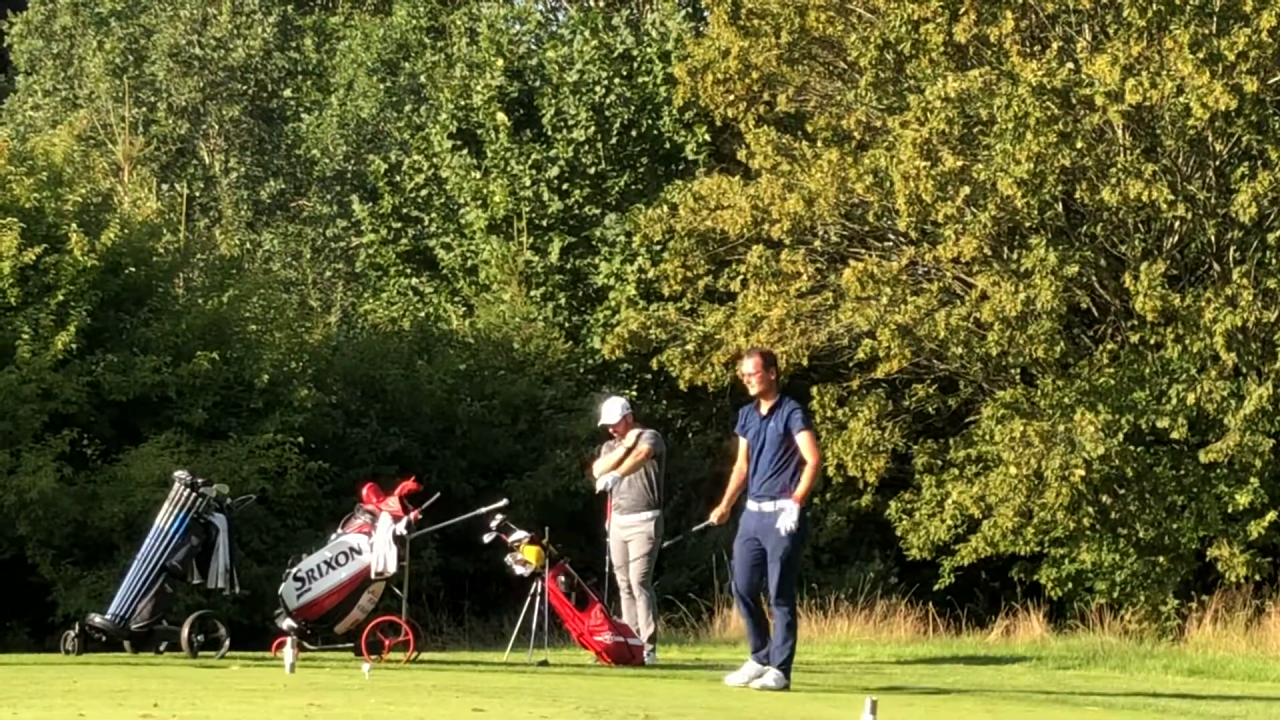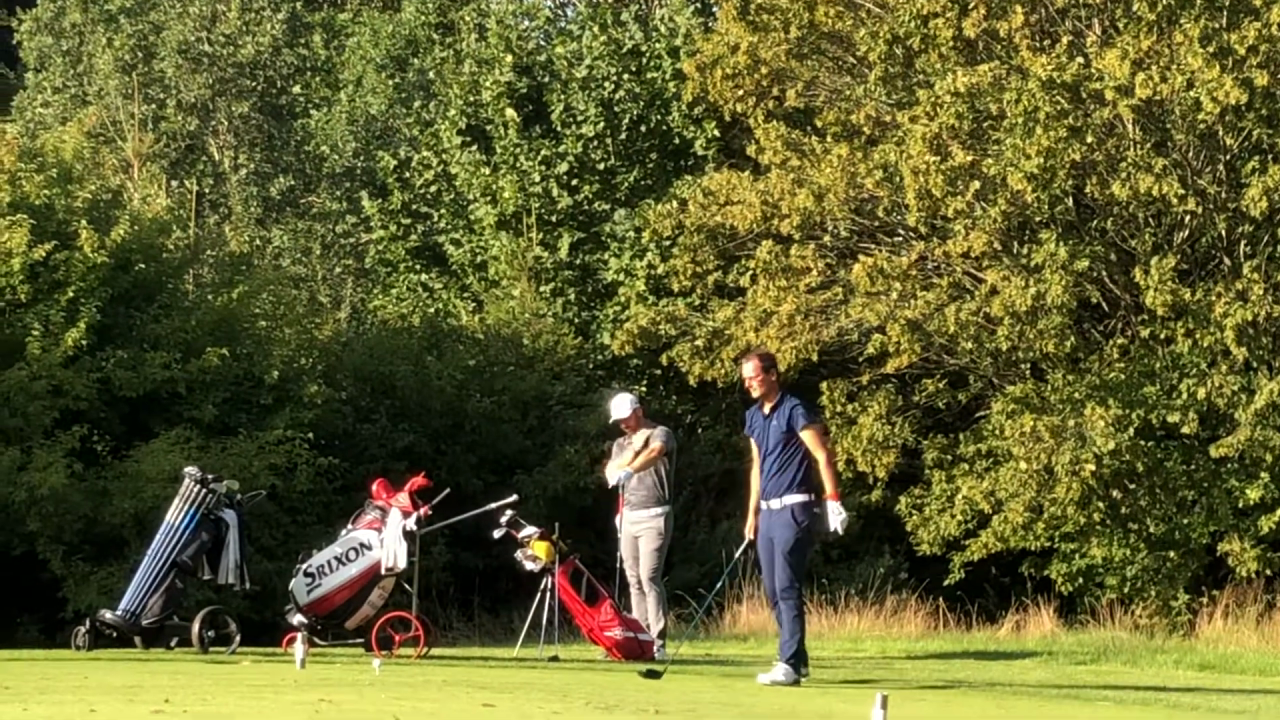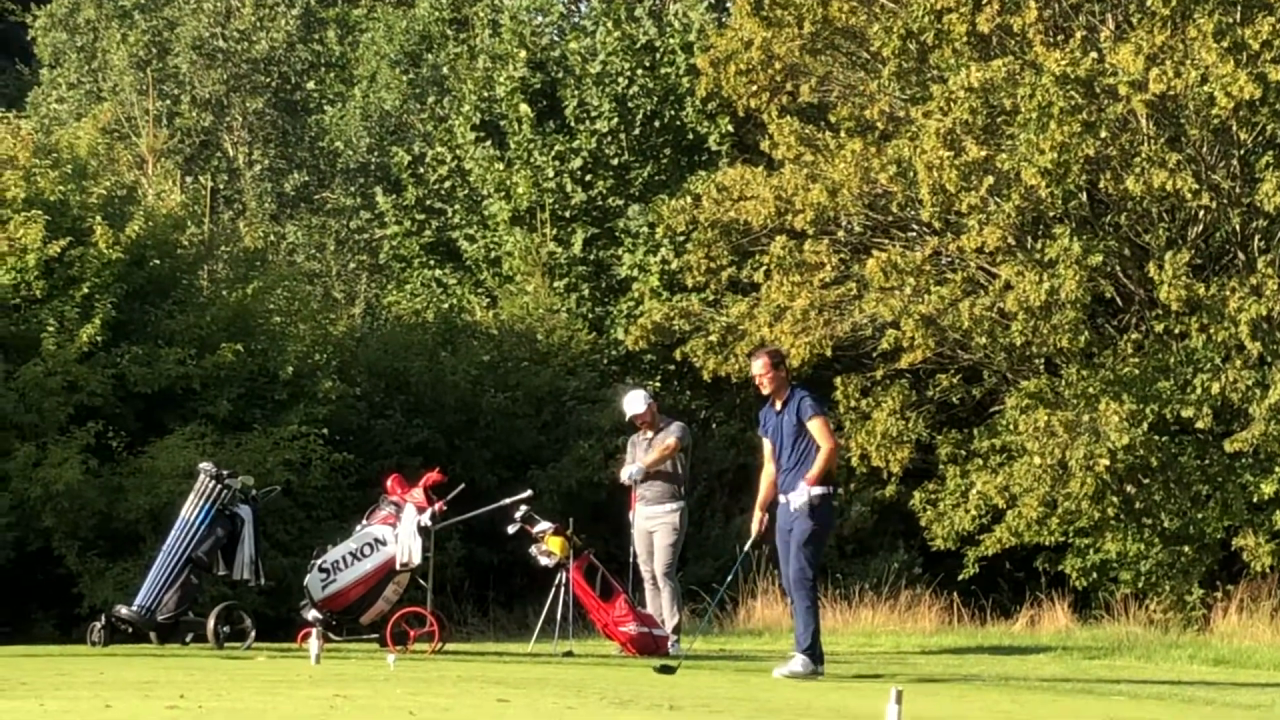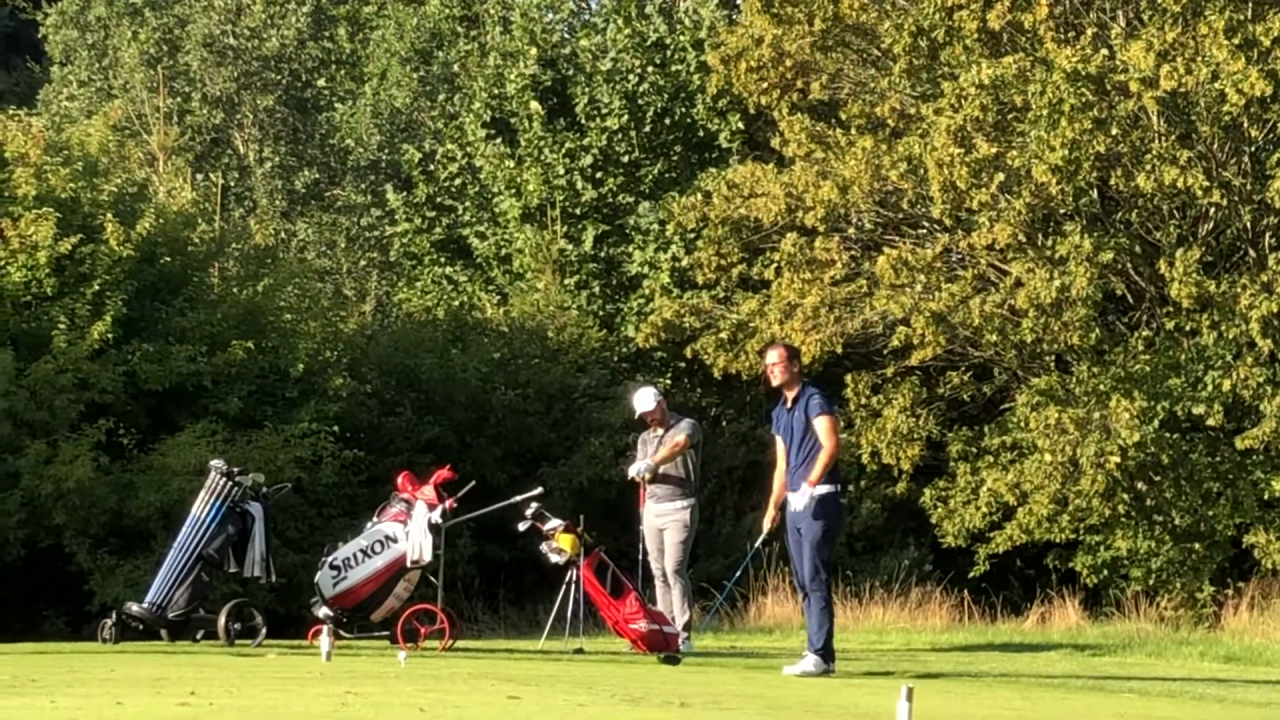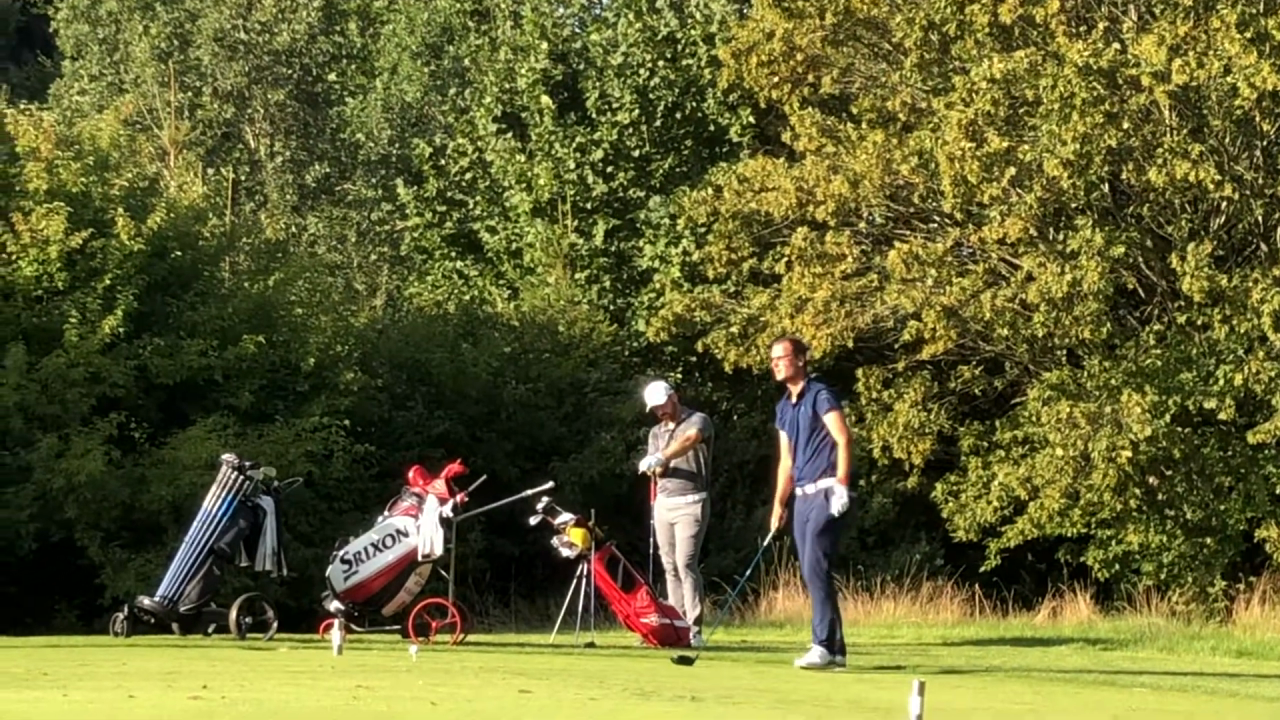
dt=0.3s
person 1, frame 1
left shoulder: (792, 412)
right shoulder: (746, 415)
left elbow: (813, 460)
left wrist: (795, 503)
right wrist: (726, 503)
left hip: (783, 514)
right hip: (752, 513)
left knee: (780, 593)
right knee: (742, 587)
left ankle: (779, 670)
right ankle: (760, 659)
person 1, frame 2
left shoulder: (794, 410)
right shoulder: (752, 416)
left elbow: (823, 456)
left wrist: (832, 499)
right wrist: (752, 512)
left hip: (793, 509)
right hip: (768, 511)
left knee: (787, 588)
right knee: (773, 591)
left ankle: (789, 664)
right ankle: (796, 658)
person 1, frame 3
left shoulder: (804, 402)
right shoulder: (766, 415)
left elbow: (829, 446)
left wrist: (807, 483)
right wrist: (759, 509)
left hip: (811, 502)
right hip: (786, 506)
left knee: (802, 578)
right knee: (791, 583)
left ankle: (806, 656)
right ankle: (810, 657)
person 1, frame 4
left shoulder: (814, 399)
right shoulder: (779, 413)
left elbow: (831, 445)
left wrist: (810, 485)
right wrist: (772, 506)
left hip: (819, 500)
right hip: (796, 505)
left knee: (815, 579)
right knee: (804, 582)
left ankle: (819, 655)
right ankle: (821, 655)
person 1, frame 5
left shoulder: (820, 394)
right shoulder: (783, 407)
left elbow: (843, 440)
left wrist: (841, 485)
right wrist: (778, 503)
left hip: (825, 493)
right hip: (802, 497)
left knee: (815, 568)
right knee: (813, 572)
left ankle: (822, 646)
right ankle: (834, 649)
person 2, frame 1
left shoulder: (650, 437)
right shoulder: (610, 446)
left elbow: (640, 455)
right elbow: (598, 470)
left wrist: (615, 475)
right wrist: (625, 444)
left hip: (644, 521)
right hip: (617, 522)
left knee: (640, 582)
right knee: (625, 585)
left ankle: (648, 648)
person 2, frame 2
left shoulder: (661, 434)
right shoulder: (621, 443)
left elbow: (653, 453)
right elbow: (610, 474)
left wrist: (628, 471)
right wrist: (633, 448)
left hip: (654, 517)
right hip: (627, 517)
left knee: (649, 577)
right knee: (634, 580)
left ankle: (658, 643)
person 2, frame 3
left shoulder: (677, 429)
right shoulder: (634, 441)
left elbow: (667, 450)
right elbow: (628, 478)
left wrist: (641, 466)
right wrist: (635, 470)
left hip: (669, 512)
right hip: (641, 513)
left knee: (663, 573)
right knee: (648, 575)
left ankle: (672, 638)
person 2, frame 4
left shoulder: (687, 426)
right shoulder: (644, 438)
left elbow: (677, 446)
right elbow: (640, 475)
left wrist: (650, 463)
right wrist: (645, 473)
left hip: (679, 509)
right hip: (652, 510)
left knee: (674, 570)
right knee: (659, 573)
left ankle: (683, 635)
person 2, frame 5
left shoulder: (698, 420)
right shoulder: (656, 432)
left elbow: (689, 440)
right elbow: (655, 470)
left wrist: (661, 457)
right wrist: (656, 466)
left hip: (691, 503)
right hip: (663, 504)
left knee: (686, 564)
right knee: (670, 567)
left ankle: (694, 629)
